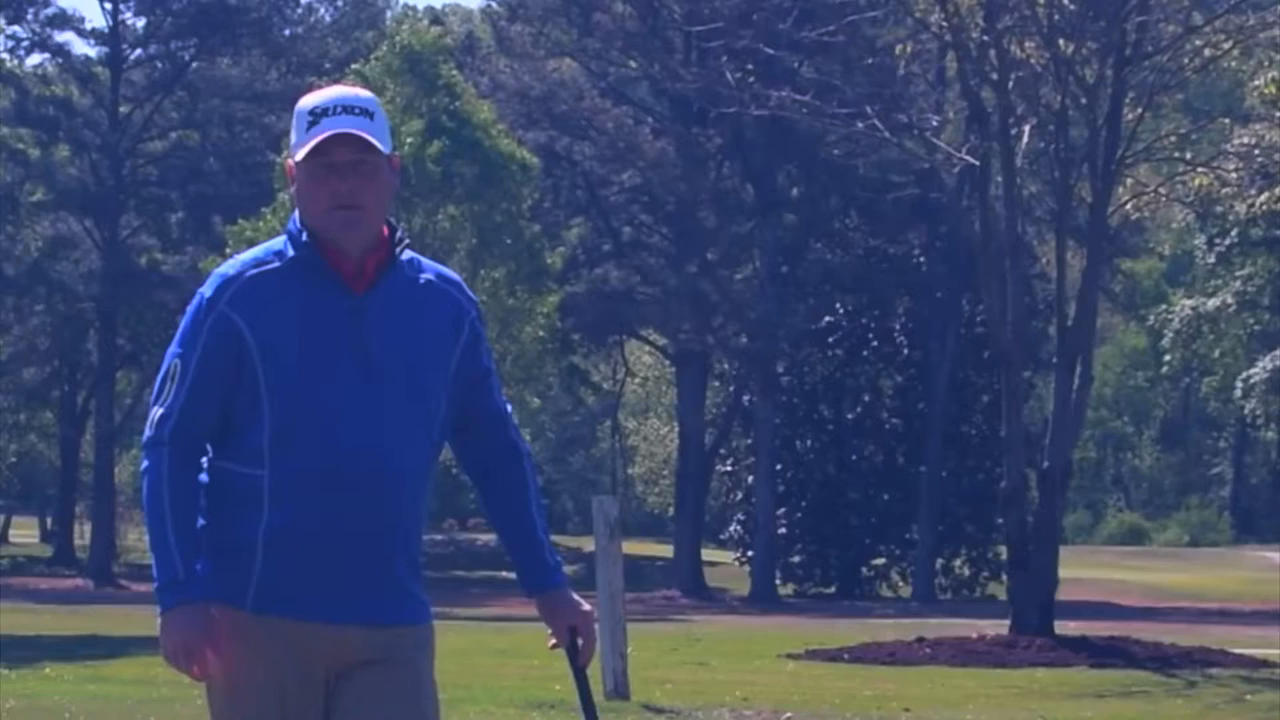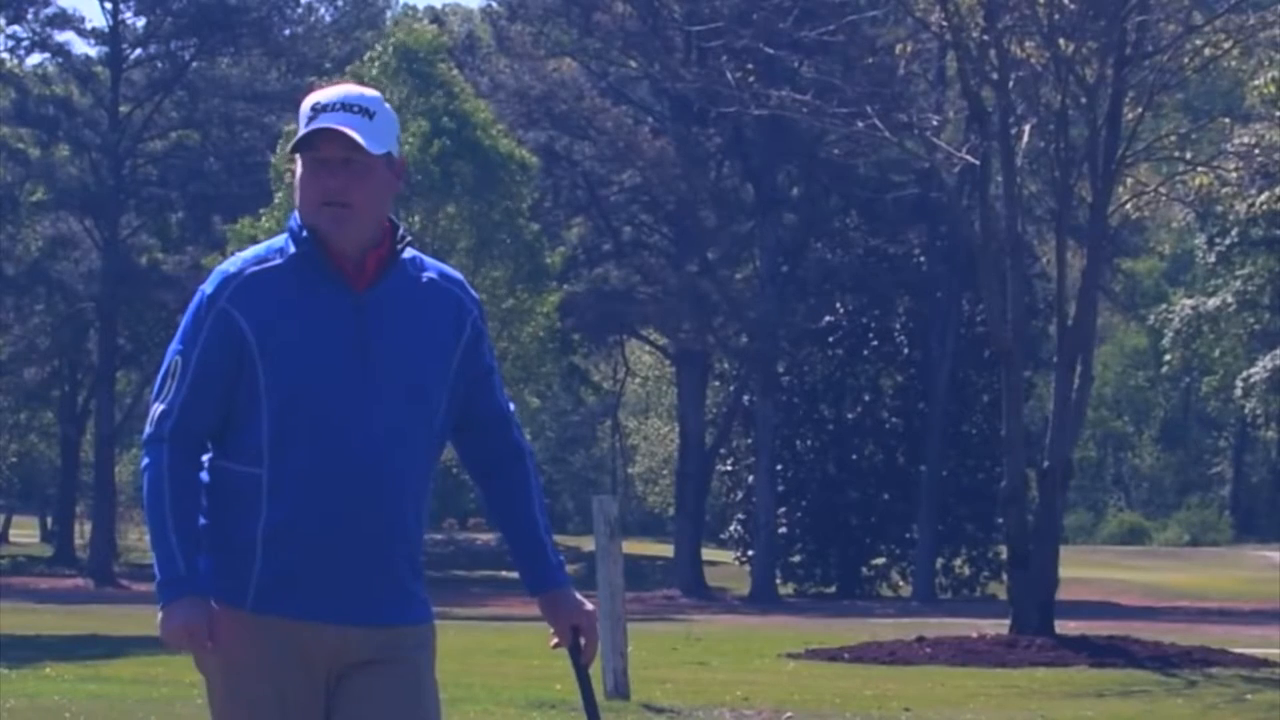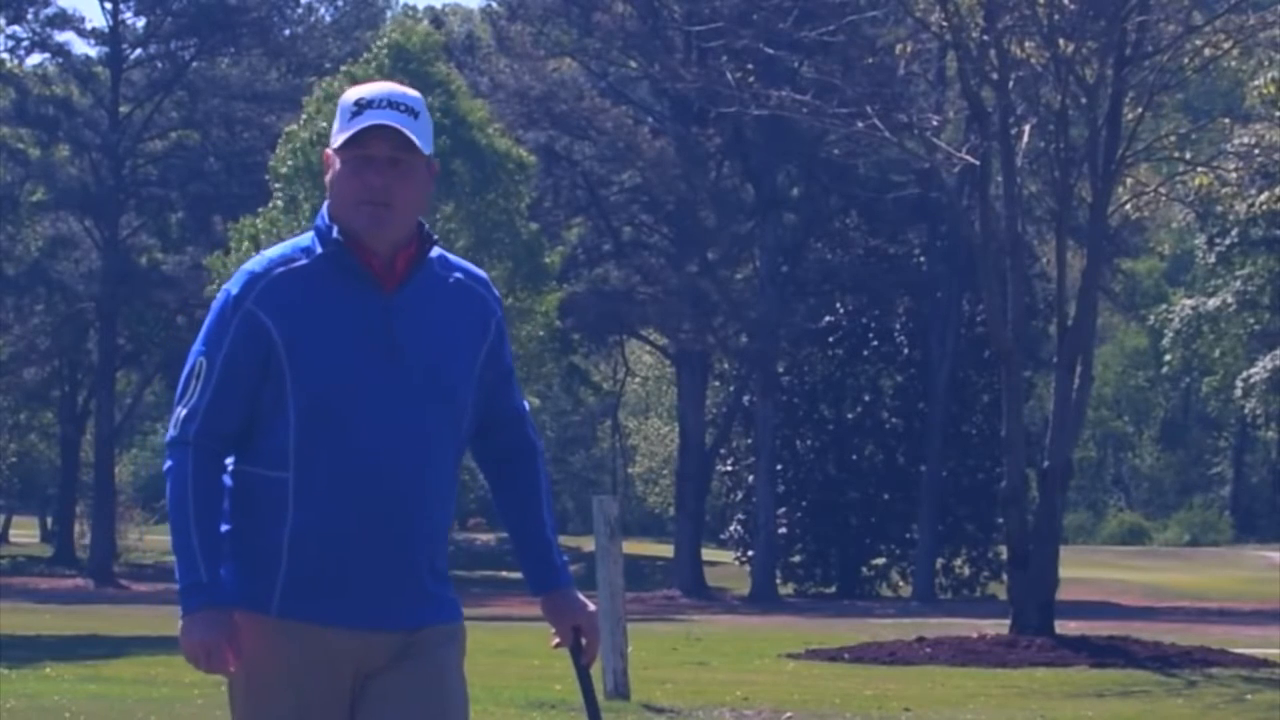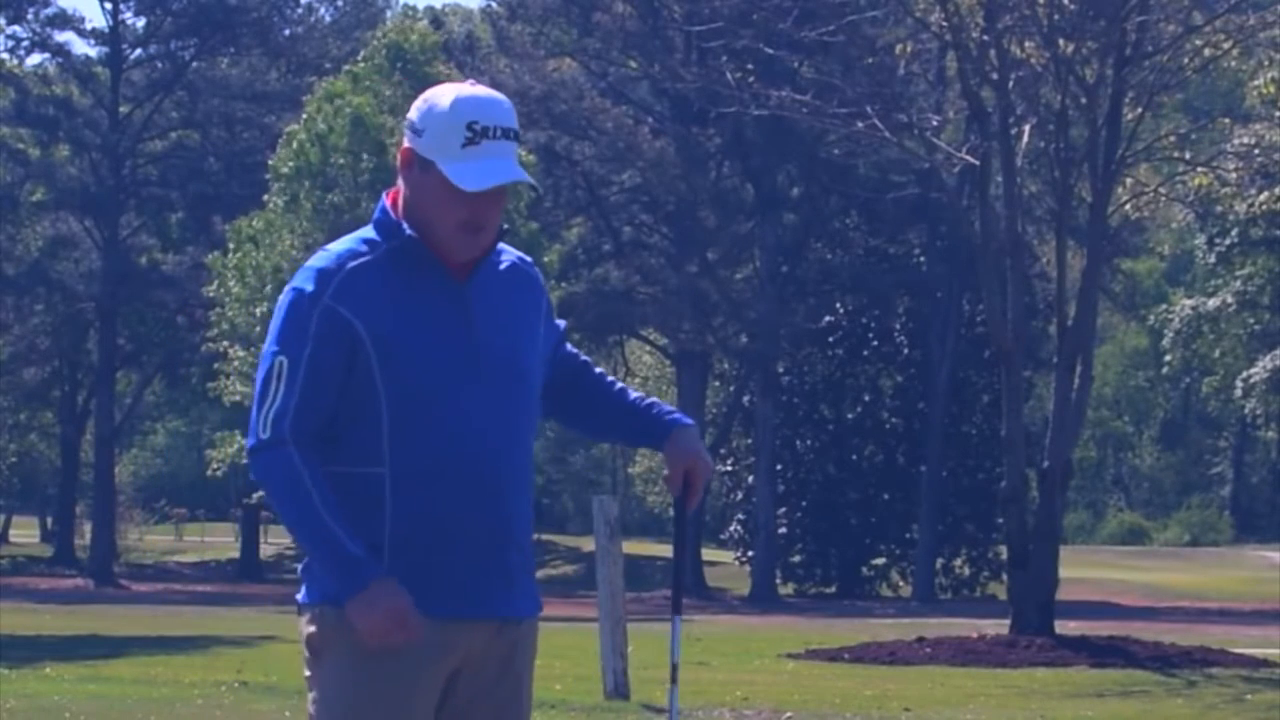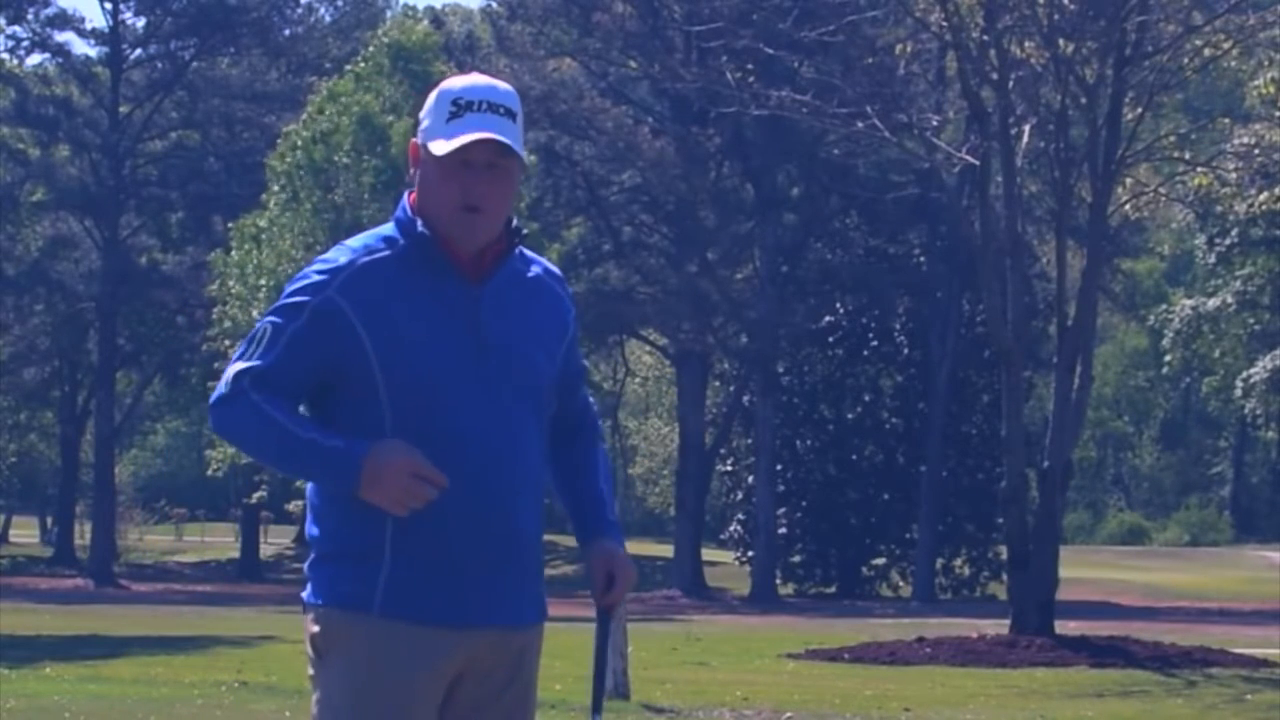
dt=1s
person 1, frame 1
left shoulder: (445, 303)
right shoulder: (239, 294)
left elbow: (497, 452)
right elbow: (171, 447)
left wrist: (546, 583)
right wrist: (179, 596)
left hip: (392, 626)
right hip: (259, 617)
person 1, frame 2
left shoulder: (448, 303)
right shoulder: (241, 291)
left elbow: (499, 451)
right elbow: (172, 441)
left wrist: (549, 582)
right wrist: (181, 587)
left hip: (393, 624)
right hip: (258, 616)
person 1, frame 3
left shoulder: (473, 301)
right shoulder: (266, 290)
left elbow: (512, 449)
right elbow: (194, 446)
left wrist: (552, 582)
right wrist: (202, 597)
left hip: (421, 627)
right hip: (282, 621)
person 1, frame 4
left shoulder: (521, 282)
right shoulder: (335, 288)
left elbow: (566, 382)
right elbow: (277, 446)
left wrist: (663, 426)
right wrist: (357, 577)
left hip: (501, 612)
right hip: (373, 616)
person 1, frame 5
left shoulder: (545, 292)
right shoulder: (347, 283)
left elbow: (572, 427)
right elbow: (236, 403)
left wrist: (599, 531)
right wrist: (355, 461)
left hip: (508, 618)
right hip: (376, 615)
